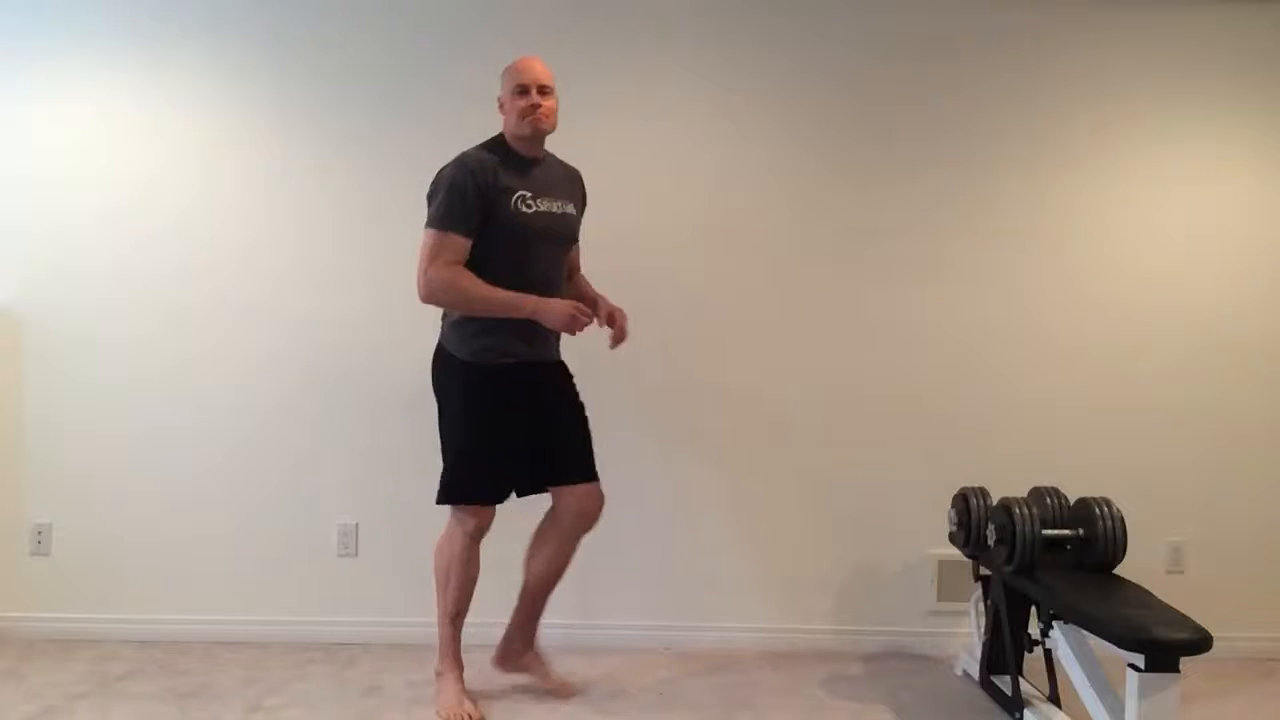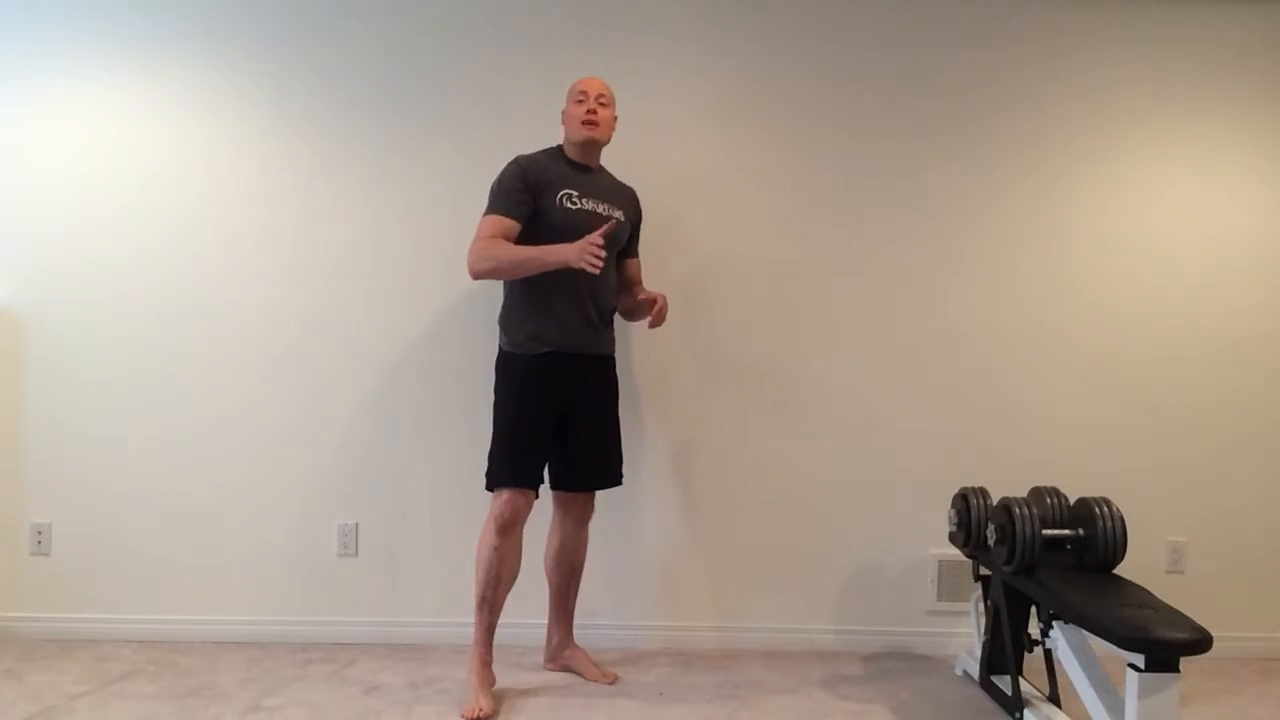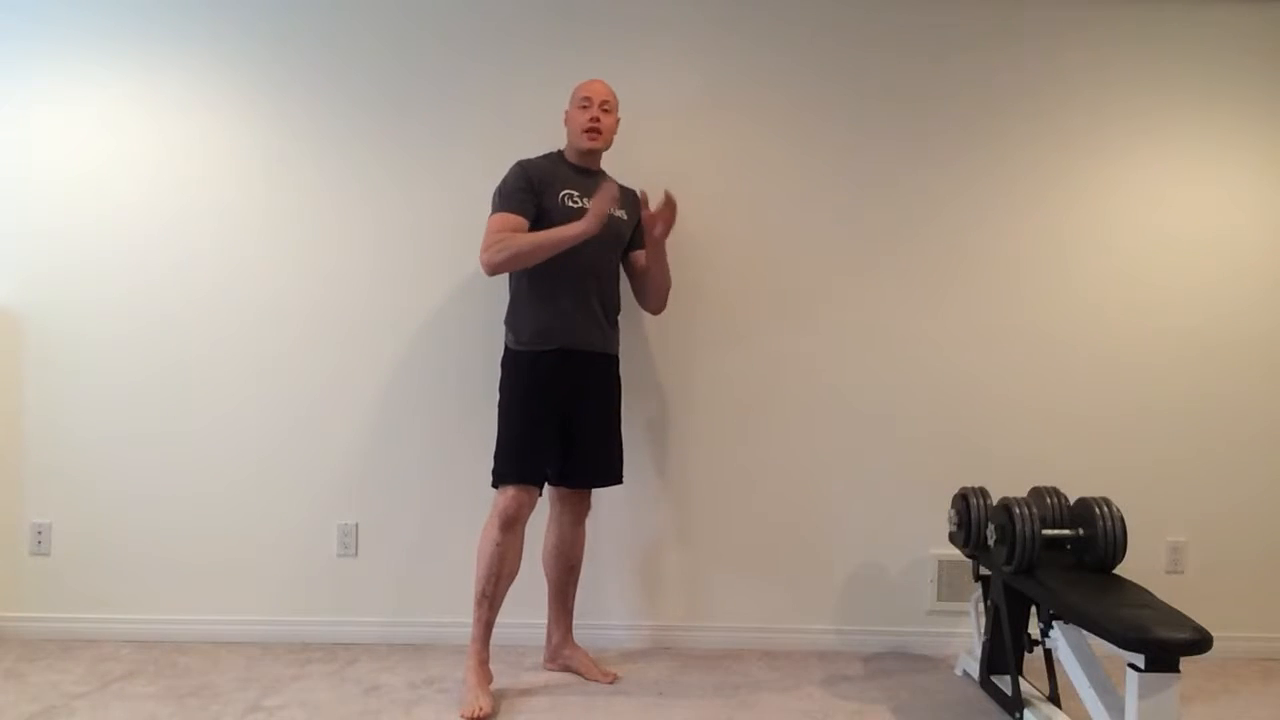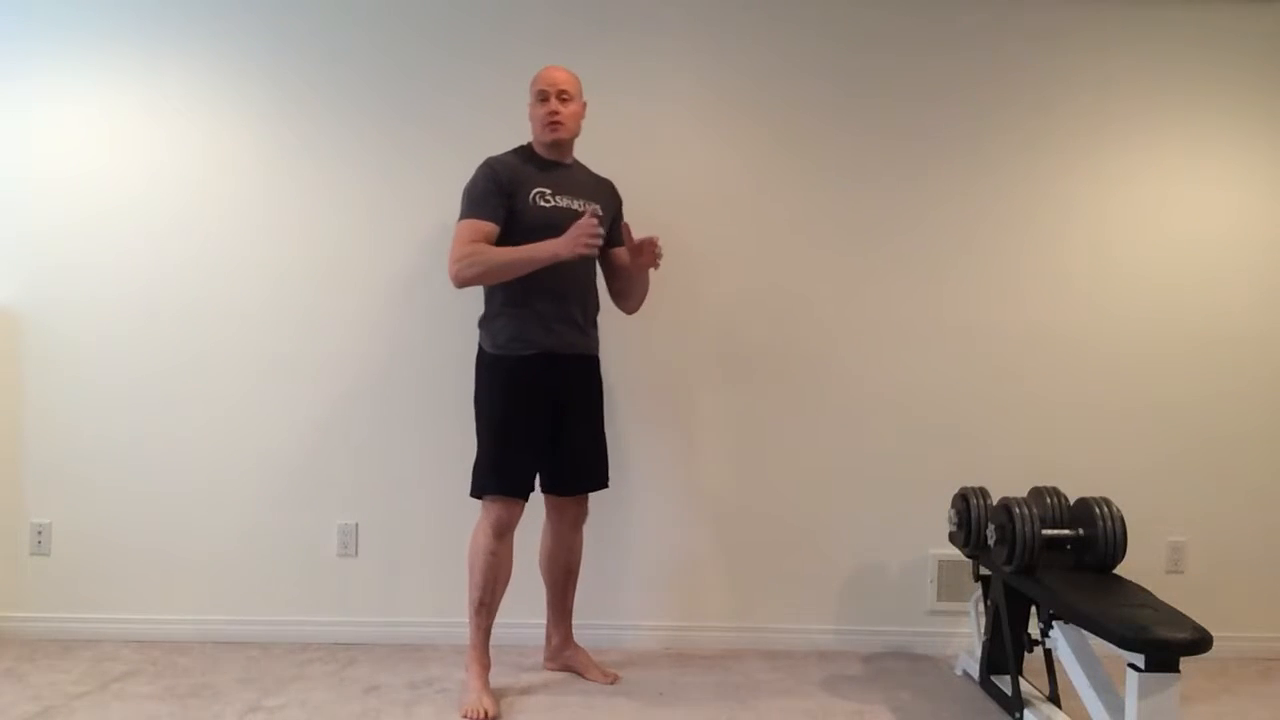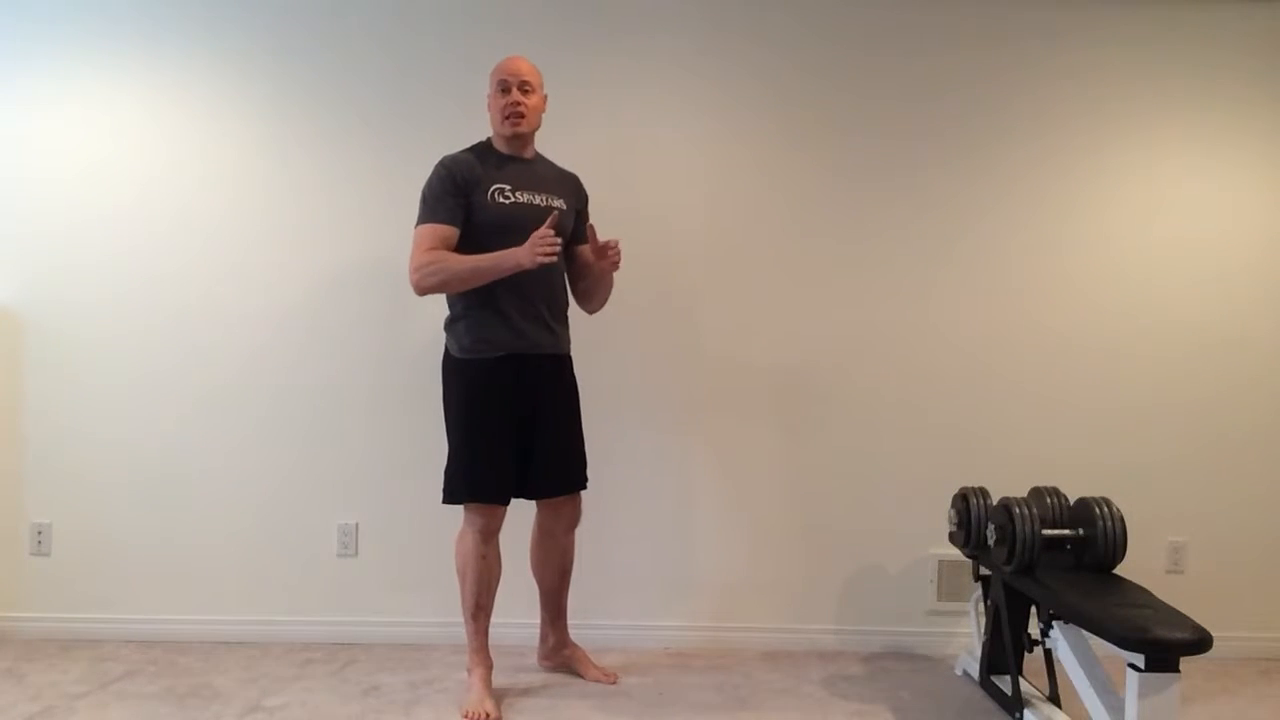
dt=1s
person 1, frame 1
left shoulder: (569, 181)
right shoulder: (469, 174)
right elbow: (433, 282)
left wrist: (598, 304)
right wrist: (539, 309)
left hip: (544, 368)
right hip: (476, 371)
left knee: (582, 501)
right knee: (472, 517)
left ankle: (519, 643)
person 1, frame 2
left shoulder: (624, 198)
right shoulder: (527, 173)
right elbow: (481, 259)
left wrist: (646, 302)
right wrist: (567, 252)
left hip: (595, 367)
right hip: (529, 362)
left knee: (576, 506)
right knee: (510, 507)
left ankle: (560, 642)
right ankle: (480, 662)
person 1, frame 3
left shoulder: (628, 201)
right shoulder: (530, 175)
left elbow: (653, 301)
right elbow: (493, 256)
left wrist: (657, 243)
right wrist: (584, 225)
left hip: (598, 365)
right hip: (534, 359)
left knee: (573, 502)
right knee: (513, 502)
left ankle: (560, 642)
right ankle: (477, 660)
person 1, frame 4
left shoulder: (602, 191)
right shoulder: (499, 174)
left elbow: (627, 300)
right elbow: (462, 266)
left wrist: (638, 265)
right wrist: (557, 247)
left hip: (579, 366)
right hip: (511, 364)
left knee: (569, 507)
right knee: (501, 511)
left ankle: (560, 642)
right ankle: (477, 663)
person 1, frame 5
left shoulder: (567, 186)
right shoulder: (458, 172)
left elbow: (590, 300)
right elbow: (423, 274)
left wrist: (602, 267)
right wrist: (517, 256)
left hip: (551, 366)
right hip: (480, 366)
left knee: (562, 508)
right knee: (483, 516)
left ankle: (556, 641)
